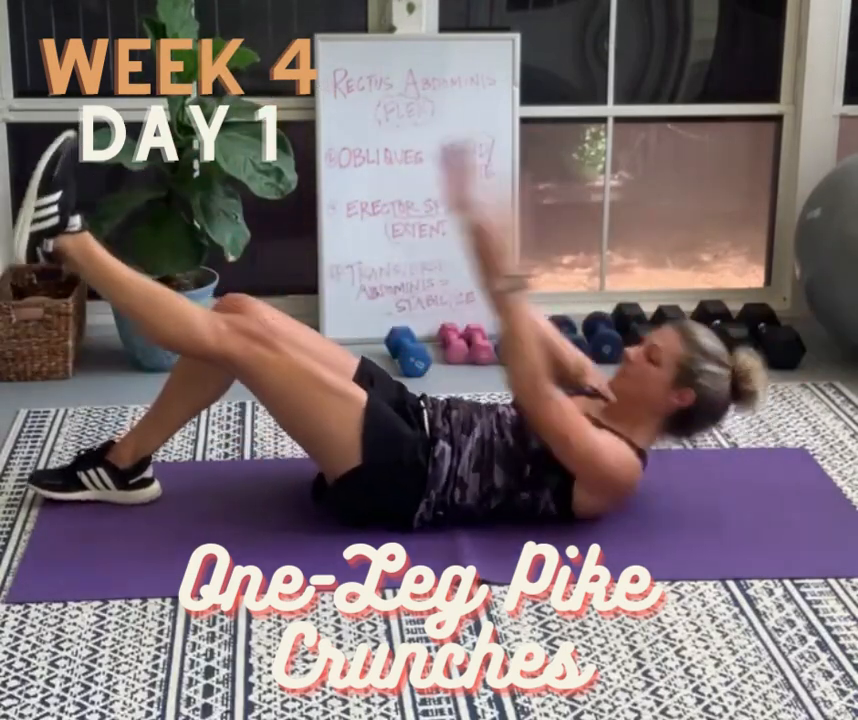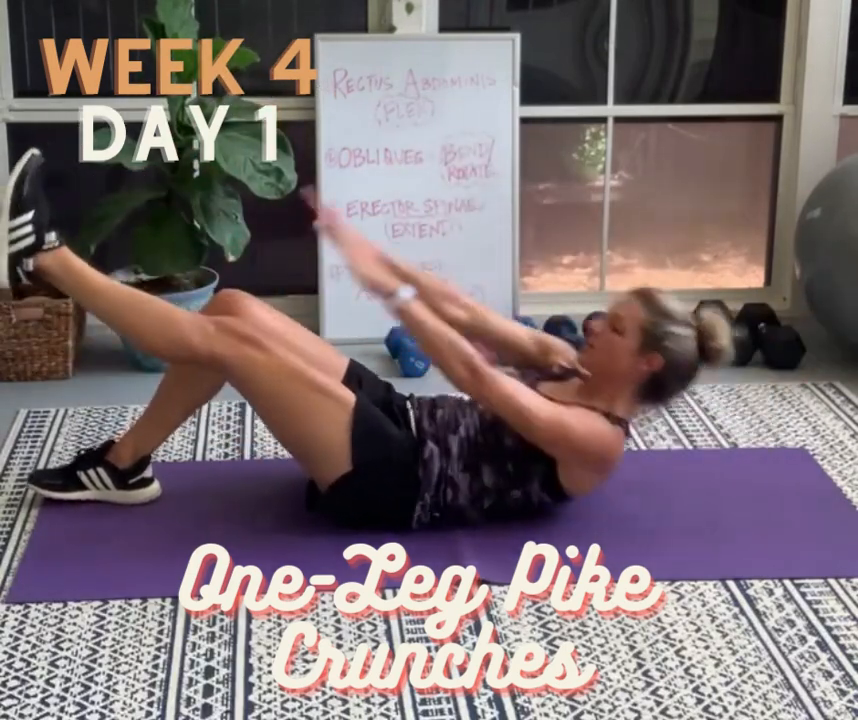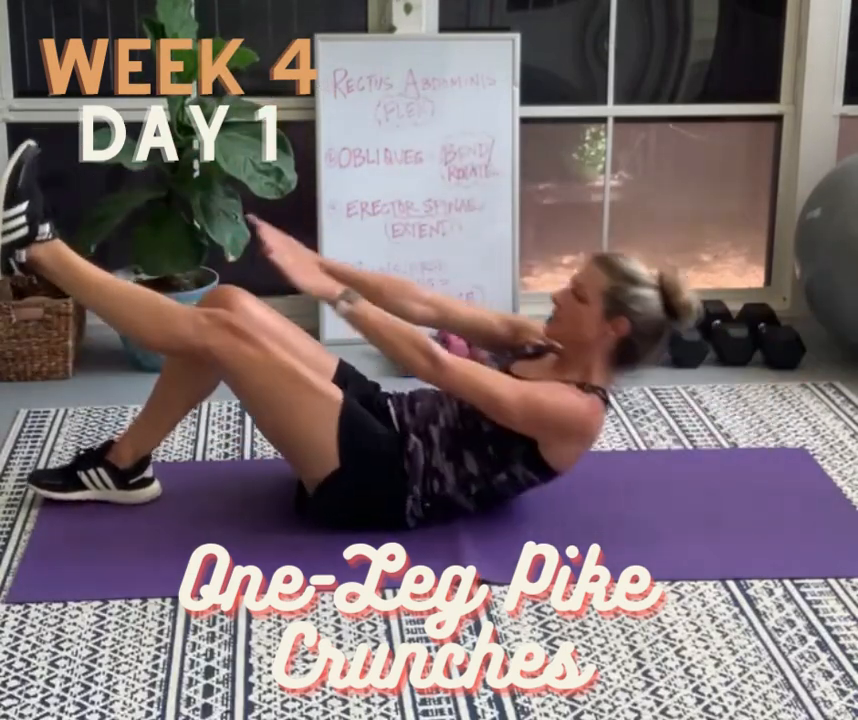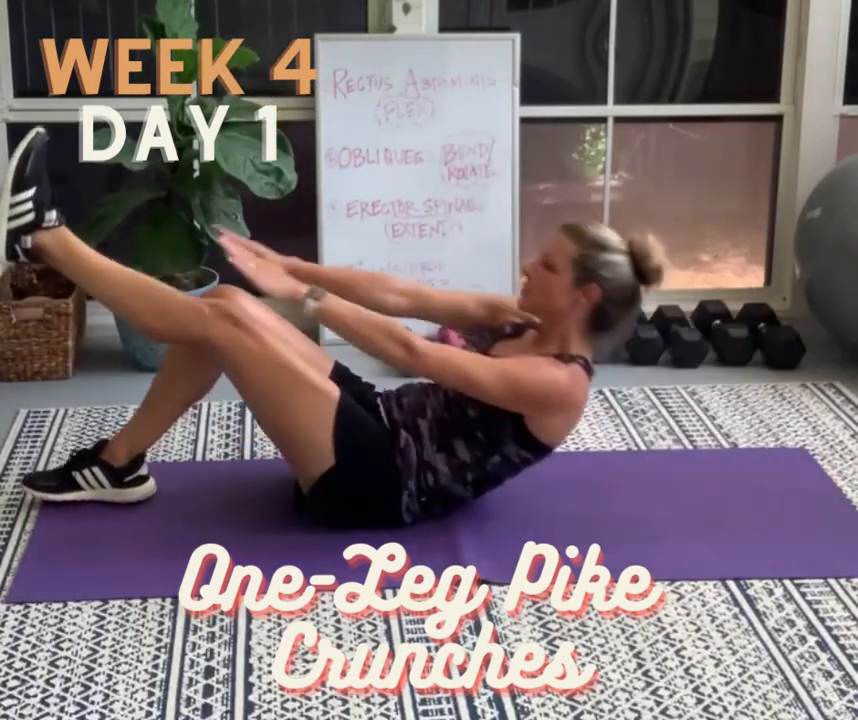
dt=0.1s
person 1, frame 1
left shoulder: (616, 466)
right shoulder: (604, 396)
left elbow: (532, 395)
right elbow: (524, 324)
left wrist: (507, 275)
right wrist: (480, 228)
left hip: (400, 480)
right hip: (413, 422)
left knee: (227, 337)
right knee: (238, 310)
left ankle: (67, 240)
right ankle: (121, 466)
person 1, frame 2
left shoulder: (597, 439)
right shoulder: (572, 371)
left elbow: (475, 379)
right elbow: (468, 316)
left wrist: (389, 289)
right wrist: (383, 259)
left hip: (390, 482)
right hip: (398, 422)
left knee: (218, 339)
right knee: (233, 306)
left ankle: (47, 257)
right ankle: (123, 466)
person 1, frame 3
left shoulder: (577, 411)
right shoulder: (547, 344)
left elbow: (438, 367)
right elbow: (430, 307)
left wrist: (331, 292)
right wrist: (323, 264)
left hip: (384, 485)
right hip: (389, 425)
left knee: (216, 331)
right knee: (227, 303)
right ankle: (121, 466)
person 1, frame 4
left shoulder: (559, 385)
right shoulder: (524, 324)
left elbow: (412, 354)
right elbow: (403, 297)
left wrist: (301, 295)
right wrist: (294, 265)
left hip: (376, 482)
right hip: (378, 422)
left knee: (217, 322)
right knee: (225, 302)
right ankle: (117, 465)
